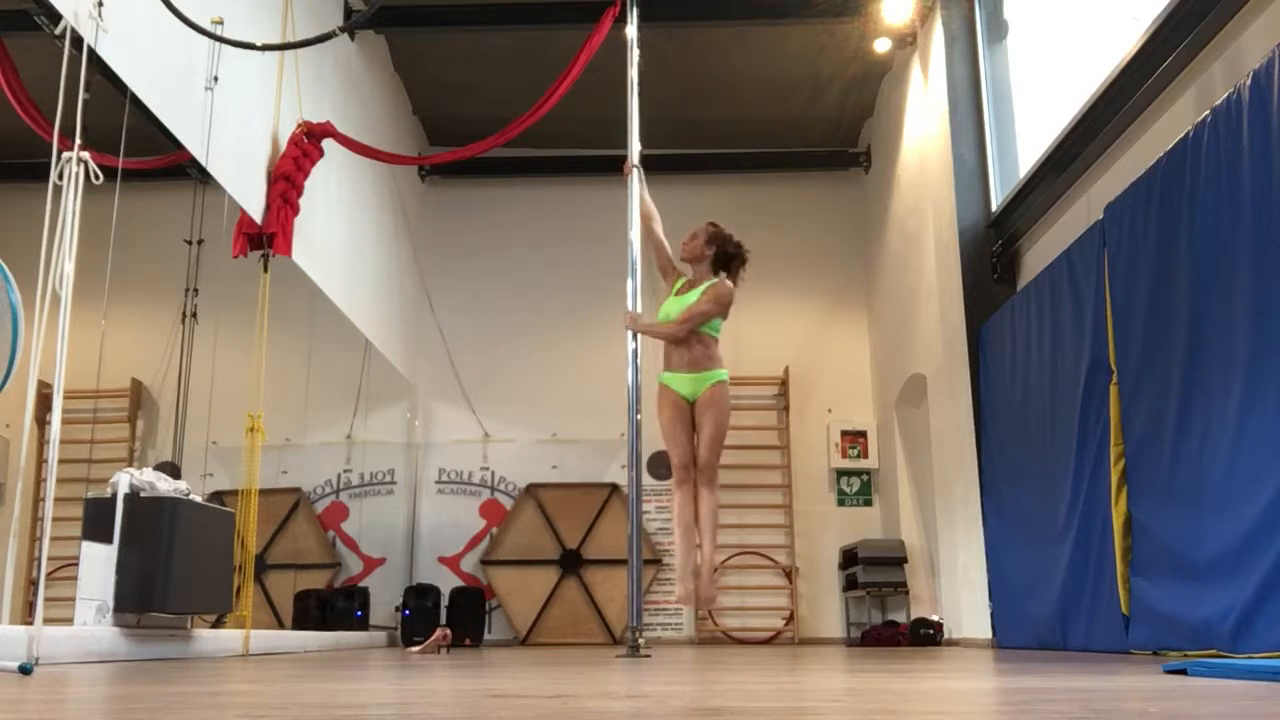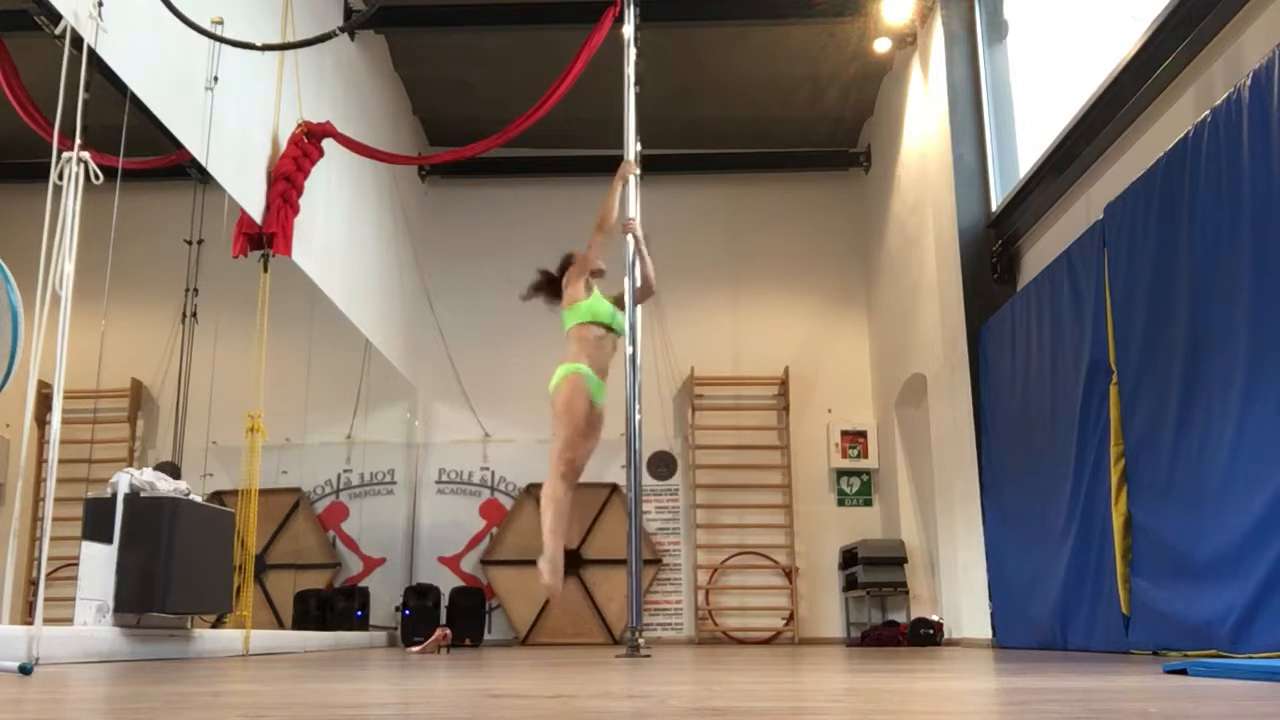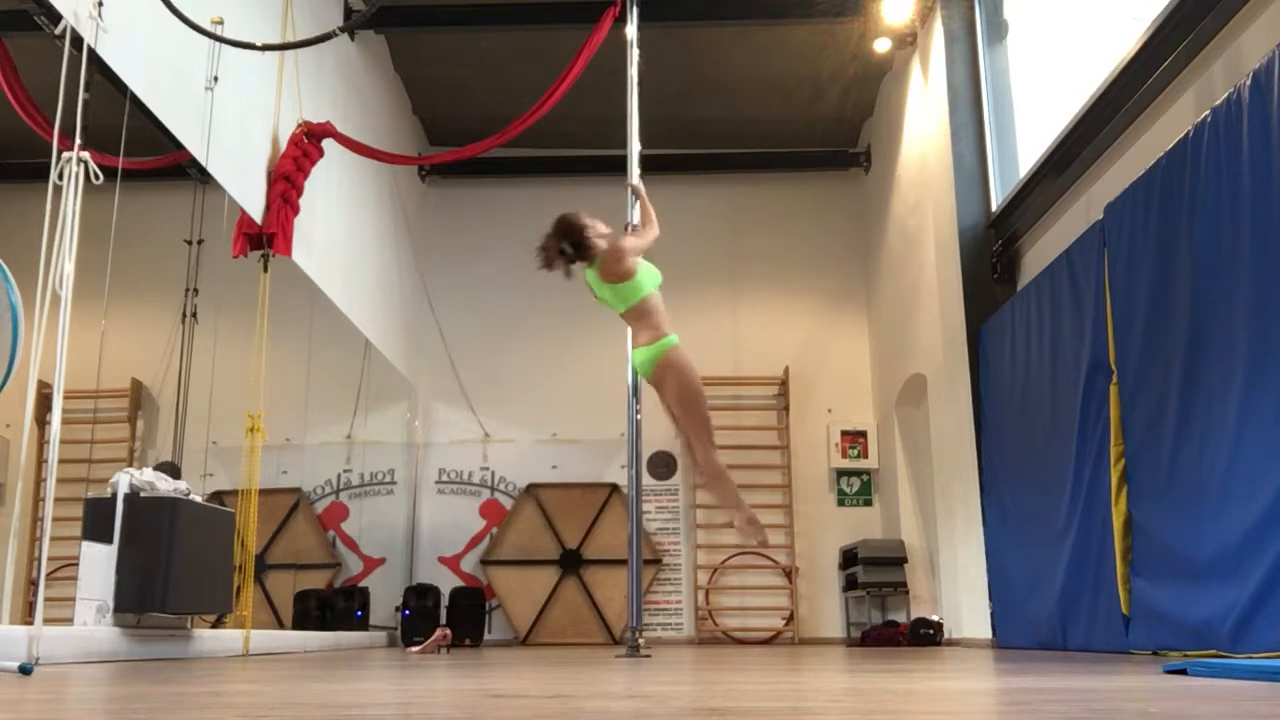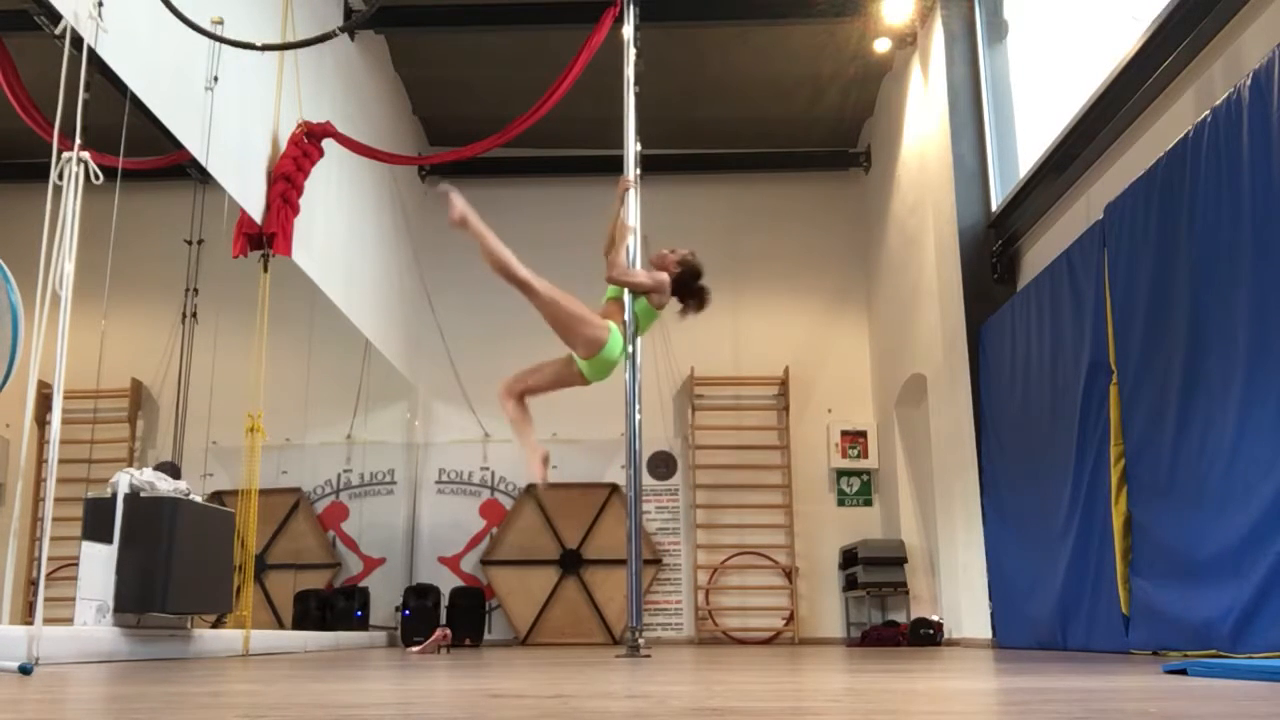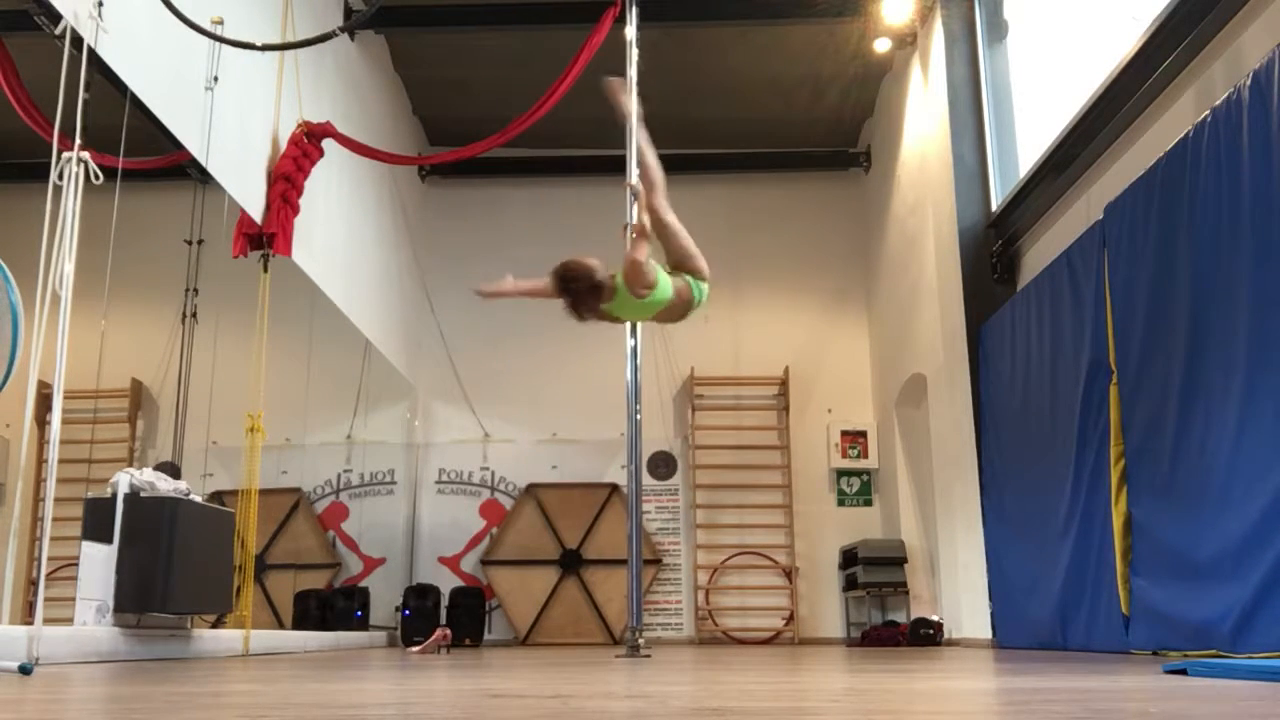
dt=1s
person 1, frame 1
left shoulder: (722, 288)
right shoulder: (674, 280)
left elbow: (679, 330)
right elbow: (652, 229)
left wrist: (640, 326)
right wrist: (639, 184)
left hip: (711, 383)
right hip: (673, 384)
left knee: (706, 475)
right knee: (682, 474)
left ankle: (707, 567)
right ankle: (684, 568)
person 1, frame 2
left shoulder: (607, 303)
right shoulder: (574, 282)
left elbow: (647, 287)
right elbow: (601, 228)
left wrist: (638, 241)
right wrist: (620, 178)
left hip: (590, 389)
right hip: (575, 379)
left knee: (569, 473)
right knee: (562, 469)
left ankle: (554, 559)
right ankle: (550, 553)
person 1, frame 3
left shoulder: (590, 272)
right shoulder: (617, 253)
right elbow: (653, 229)
left wrist: (624, 241)
right wrist: (640, 195)
left hip: (646, 354)
right hip: (662, 350)
left knee: (696, 440)
right knee: (703, 441)
left ankle: (740, 512)
right ankle: (744, 516)
person 1, frame 4
left shoulder: (661, 281)
right shoulder: (647, 279)
left elbow: (614, 273)
right elbow: (610, 251)
left wrist: (623, 239)
right wrist: (620, 201)
left hip: (600, 341)
right hip: (594, 356)
left knee: (524, 277)
right knee: (509, 390)
left ankle: (468, 217)
right ankle: (533, 453)
person 1, frame 5
left shoulder: (602, 306)
right shoulder: (634, 272)
right elbow: (645, 231)
right wrist: (642, 198)
right hip: (694, 283)
left knee: (569, 282)
right knee: (656, 202)
